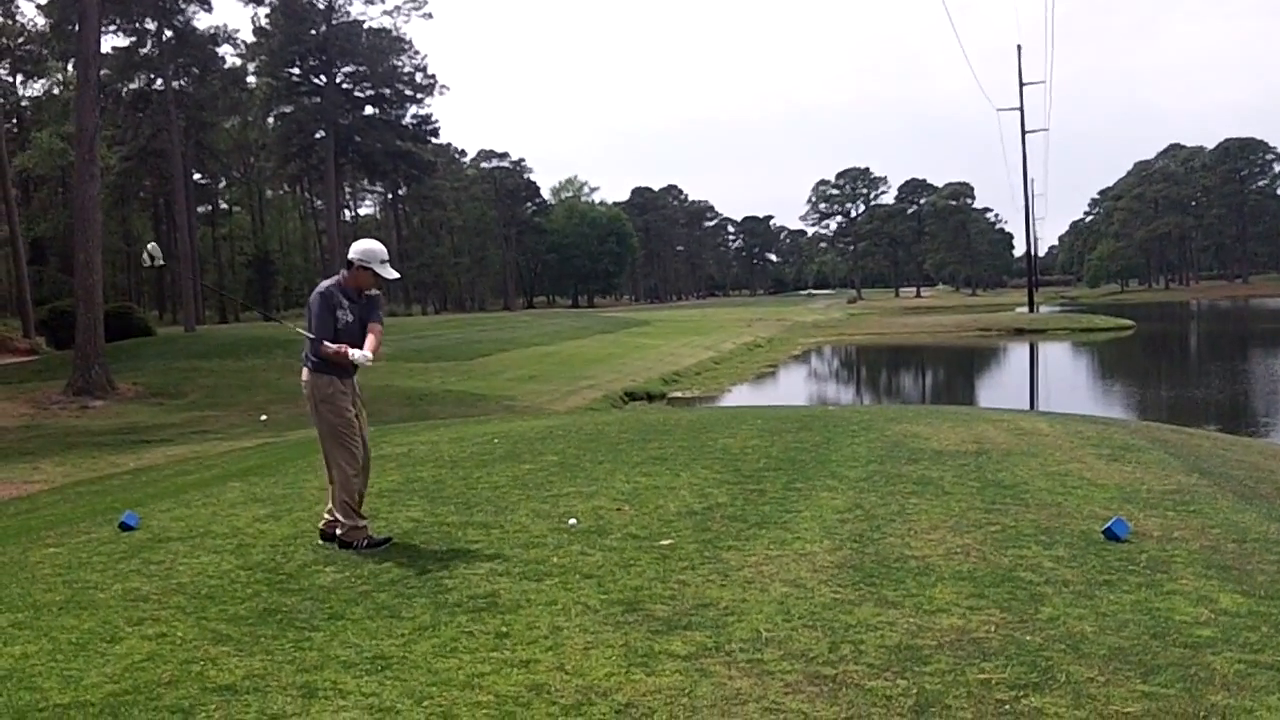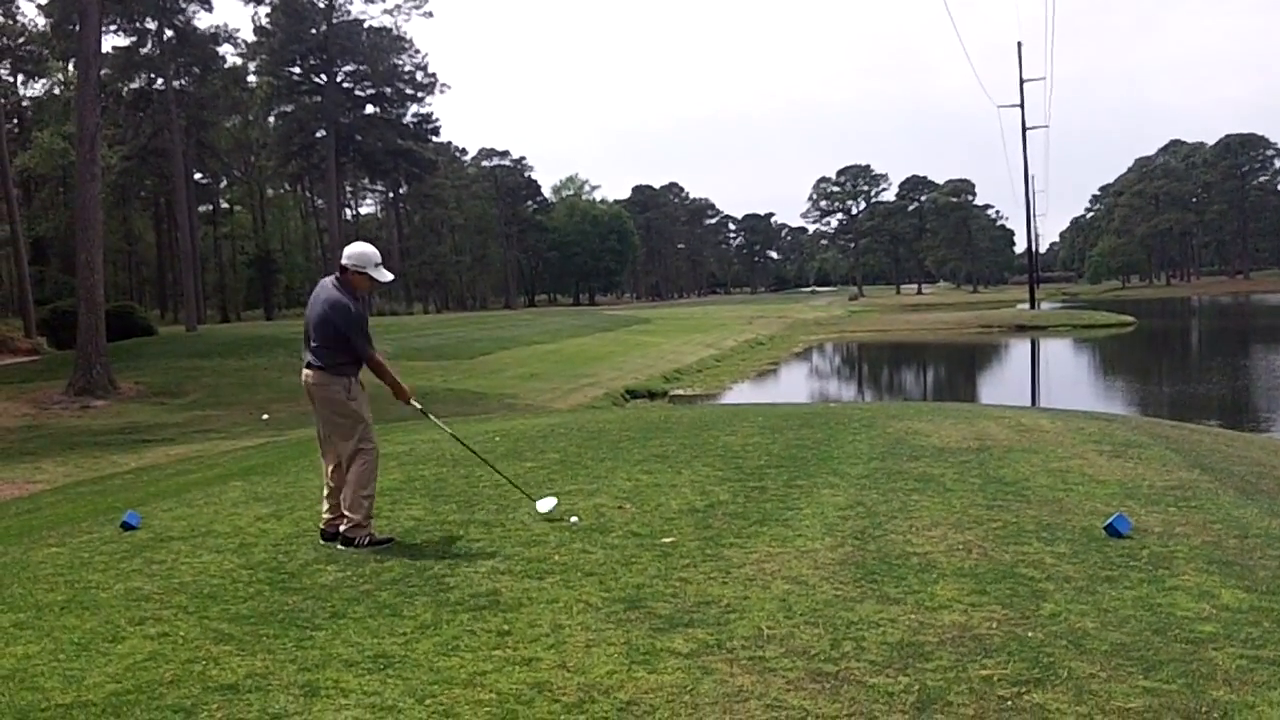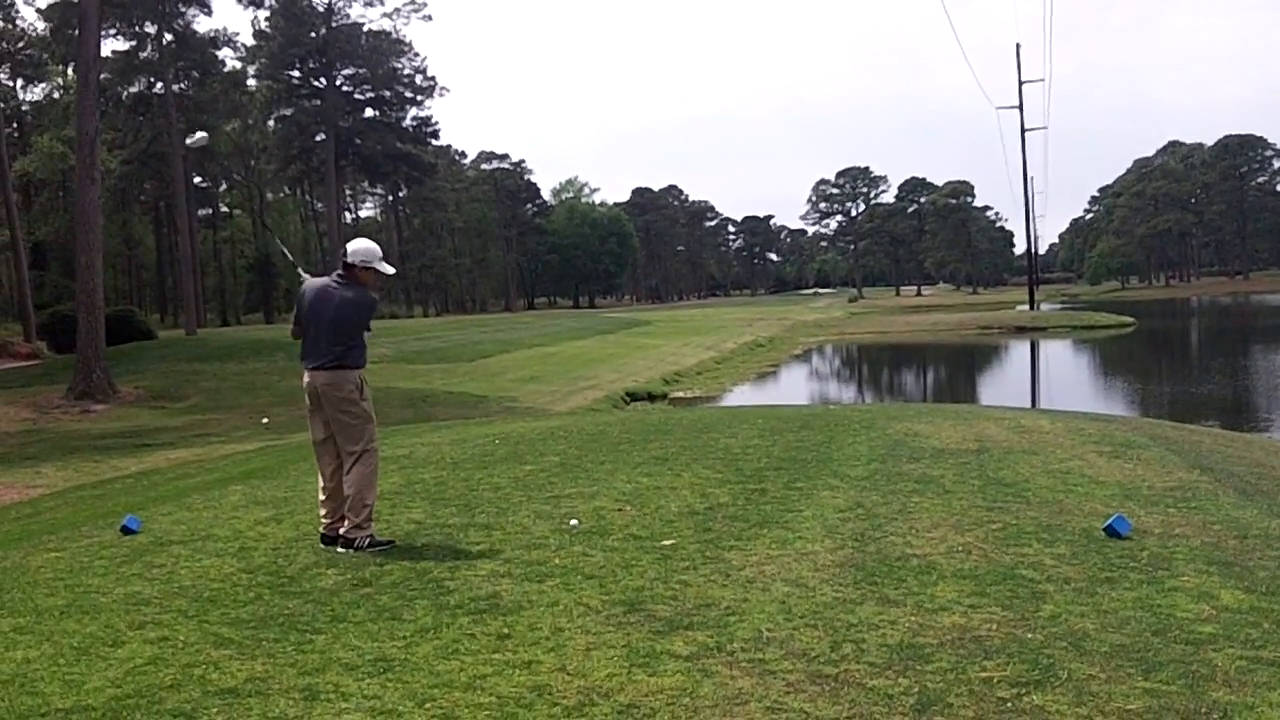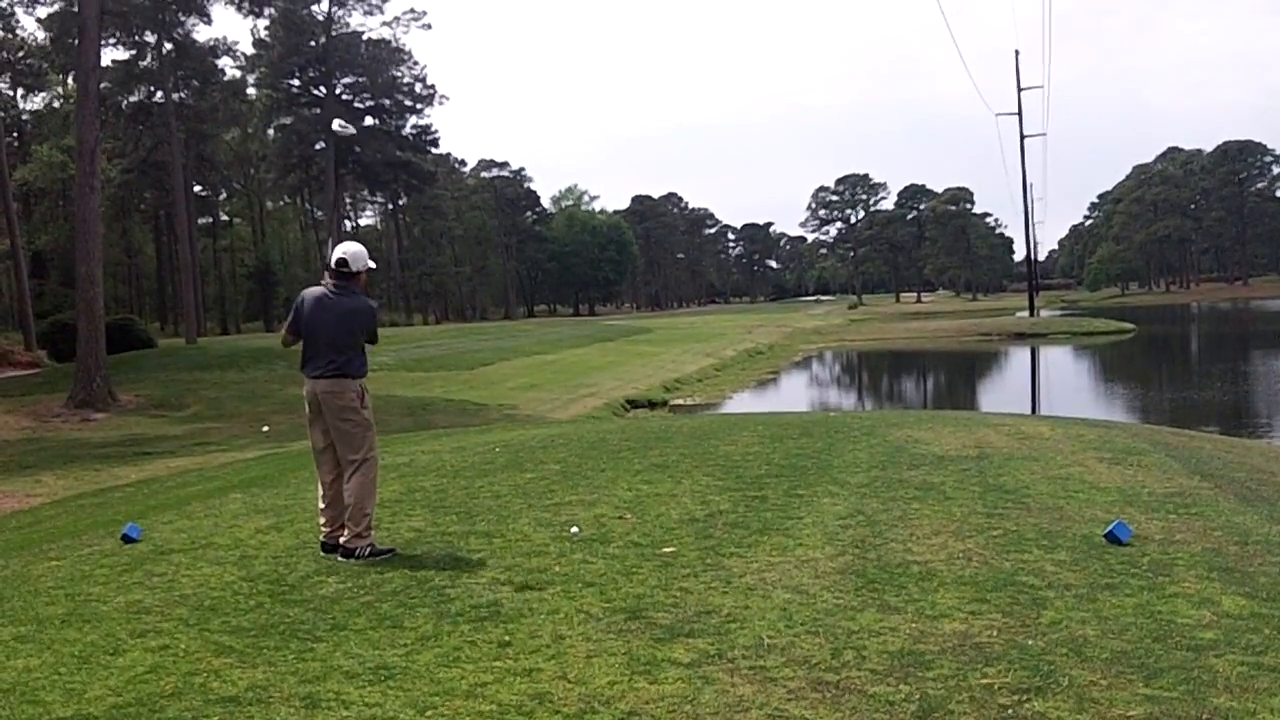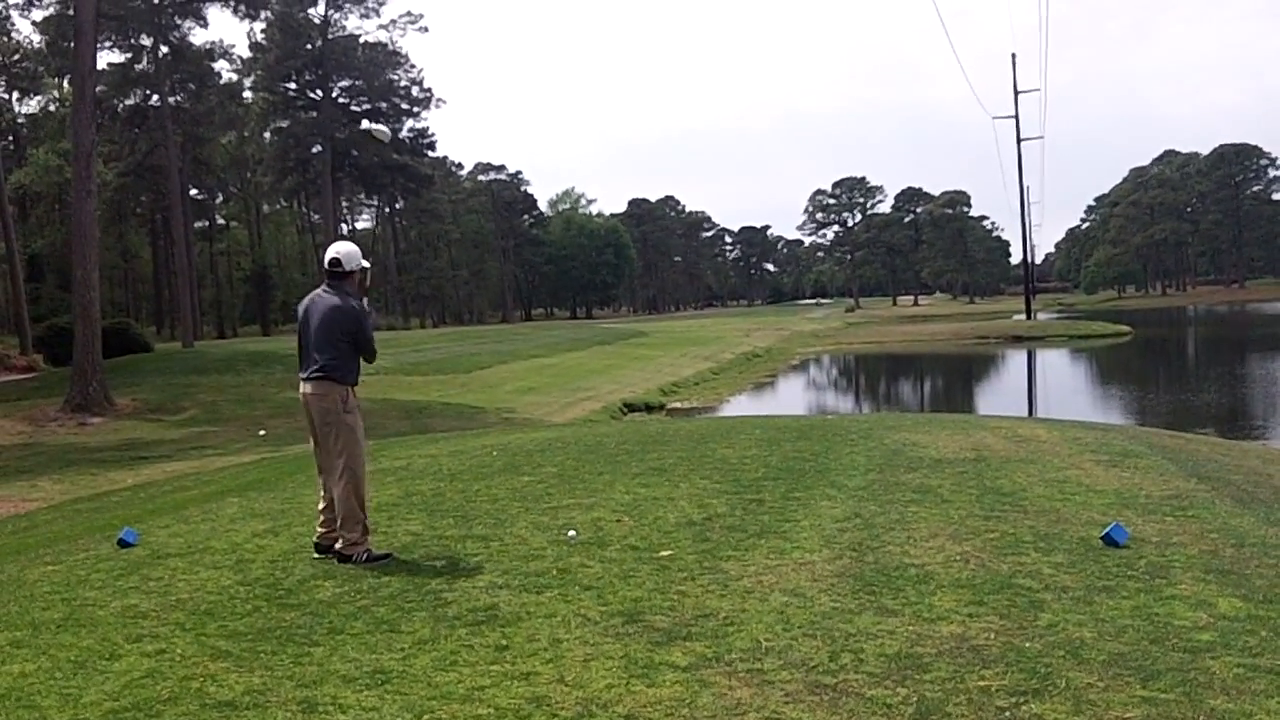
dt=0.4s
person 1, frame 1
left shoulder: (371, 298)
right shoulder: (325, 294)
left elbow: (374, 331)
right elbow: (320, 345)
left wrist: (364, 353)
right wrist: (340, 353)
left hip: (346, 380)
right hip: (325, 382)
left knee: (358, 456)
right knee: (346, 458)
left ankle: (333, 524)
right ankle: (350, 533)
person 1, frame 2
left shoulder: (328, 284)
right shoulder: (345, 308)
right elbow: (367, 356)
left wrist: (392, 377)
right wrist: (395, 385)
left hip: (319, 377)
right hip: (335, 383)
left knee: (336, 455)
right knee: (362, 451)
left ankle: (333, 523)
right ankle: (355, 530)
person 1, frame 3
left shoulder: (310, 288)
right shoulder: (366, 301)
left elbow: (296, 333)
left hip: (313, 378)
right hip: (344, 381)
left knee: (329, 456)
right knee: (361, 454)
left ankle: (331, 527)
right ankle: (355, 532)
person 1, frame 4
left shoulder: (308, 298)
right shoulder: (366, 309)
left elbow: (287, 340)
left hip: (314, 387)
right hip: (346, 389)
left knee: (328, 465)
right knee: (360, 463)
left ankle: (331, 534)
right ankle: (355, 541)
person 1, frame 5
left shoulder: (308, 302)
right shoulder: (352, 309)
right elbow: (370, 356)
right wrist: (364, 323)
left hip: (310, 388)
right hip: (335, 392)
left knee: (330, 468)
right knee: (349, 468)
left ankle: (326, 537)
right ankle: (351, 546)
